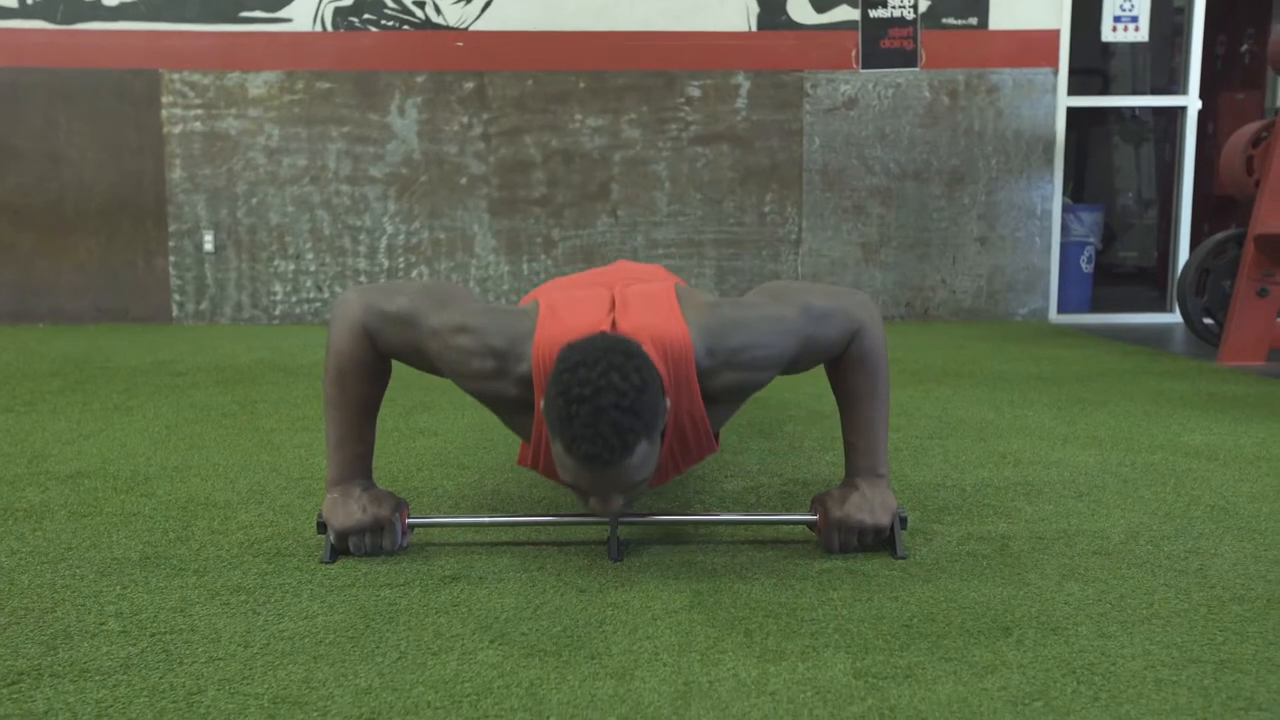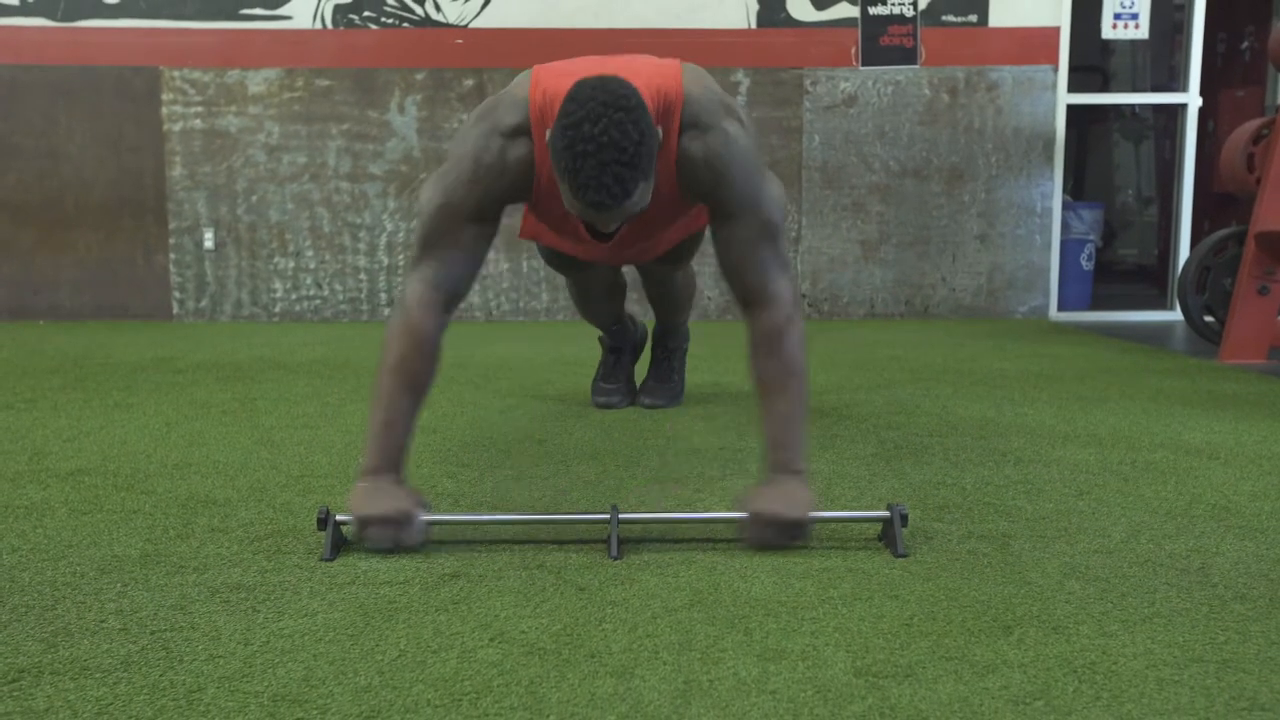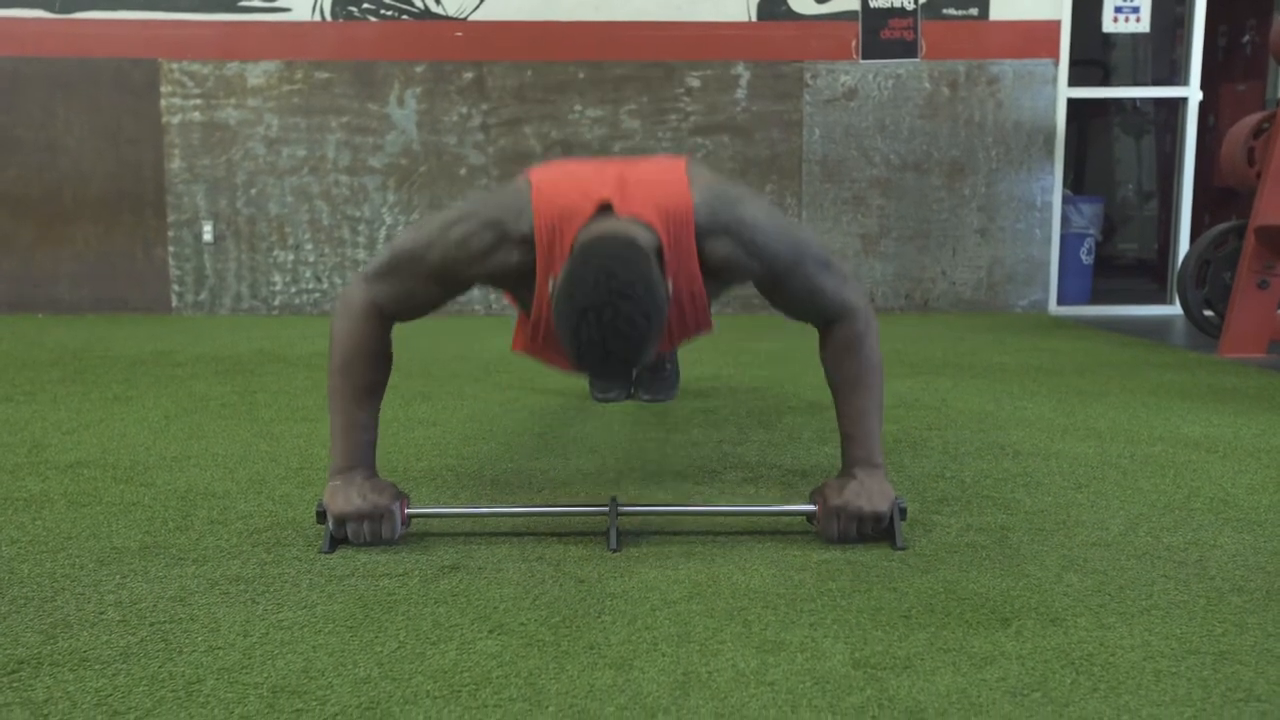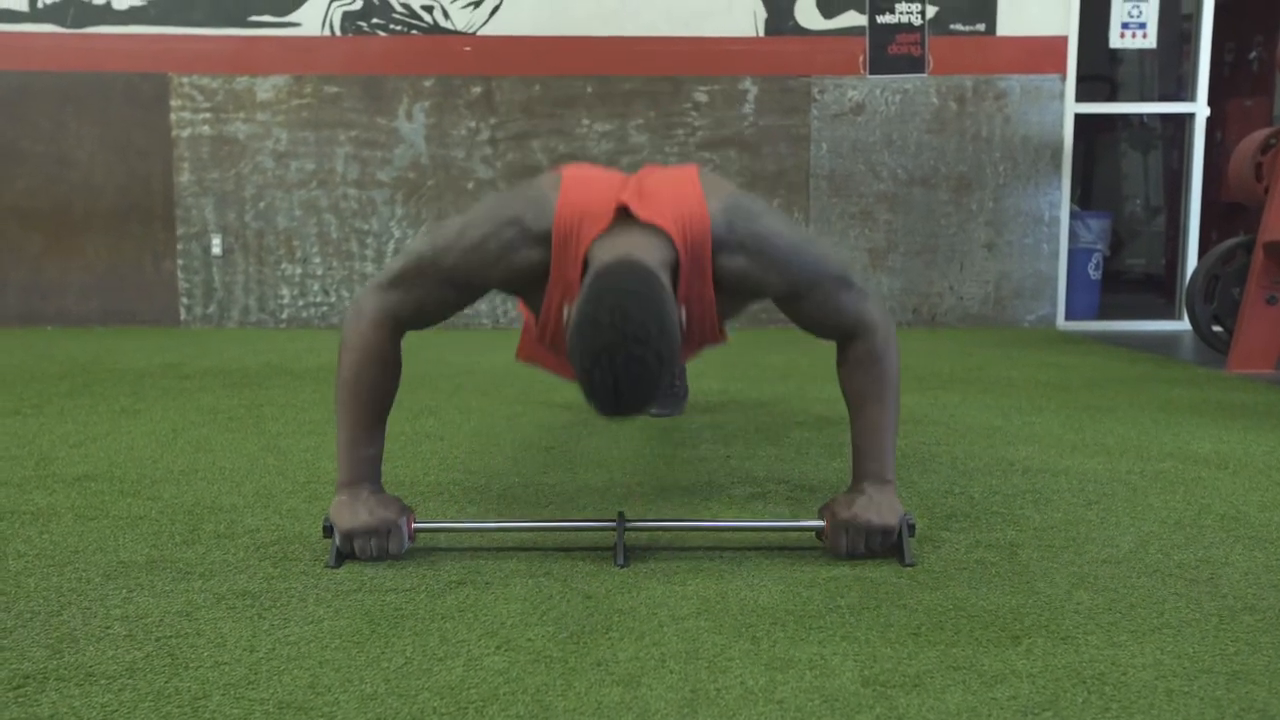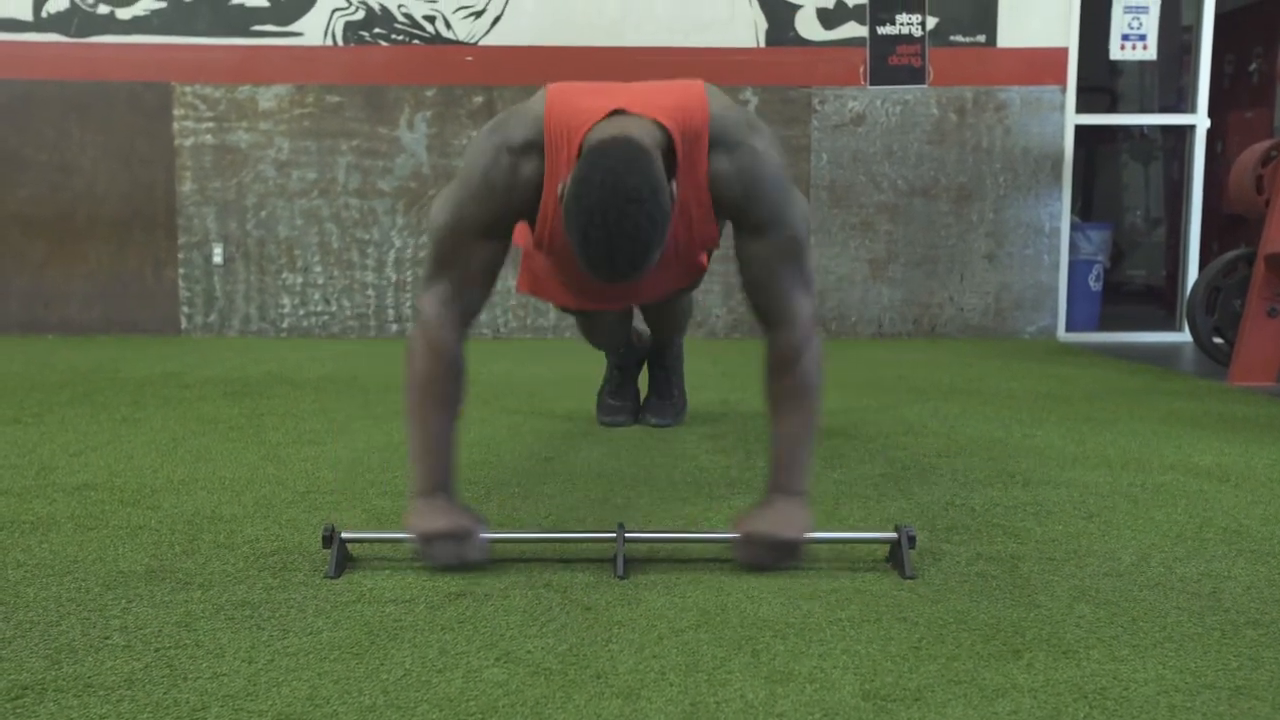
dt=1s
person 1, frame 1
left shoulder: (714, 359)
right shoulder: (509, 363)
left elbow: (859, 318)
right elbow: (355, 314)
left wrist: (869, 479)
right wrist: (347, 484)
person 1, frame 2
left shoulder: (711, 138)
right shoulder: (498, 144)
left elbow: (771, 301)
right elbow: (427, 297)
left wrist: (788, 472)
right wrist: (379, 472)
left ankle: (671, 340)
right ankle: (618, 338)
person 1, frame 3
left shoulder: (719, 232)
right shoulder: (506, 235)
left elbow: (847, 309)
right elbow: (361, 302)
left wrist: (865, 466)
right wrist: (350, 471)
left hip: (669, 234)
right hip: (557, 250)
left ankle: (662, 353)
person 1, frame 4
left shoulder: (738, 246)
right shoulder: (517, 238)
left elbow: (867, 327)
right elbow: (374, 314)
left wrist: (876, 483)
right wrist: (356, 485)
left hip: (681, 281)
right hip: (571, 283)
left ankle: (672, 364)
person 1, frame 5
left shoulder: (737, 156)
right shoulder: (513, 157)
left elbow: (789, 322)
right elbow: (442, 317)
left wrist: (788, 491)
right wrist: (433, 492)
left ankle: (665, 358)
right ankle: (622, 356)
